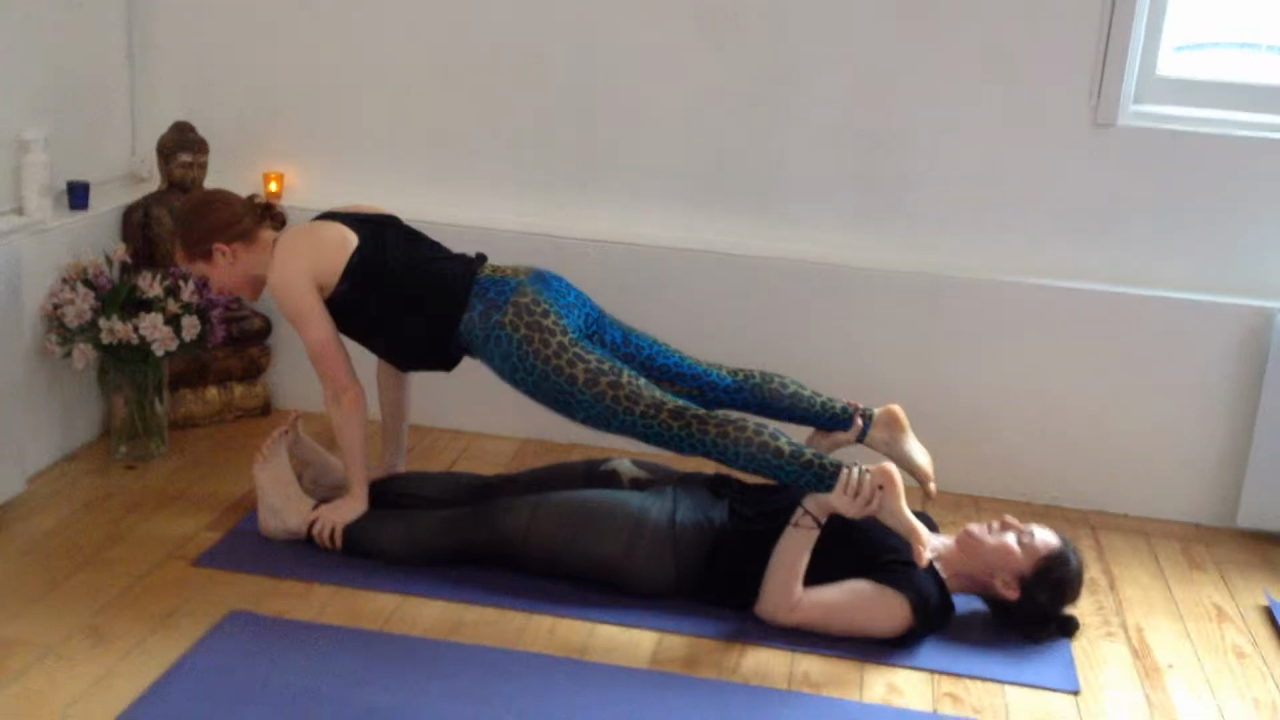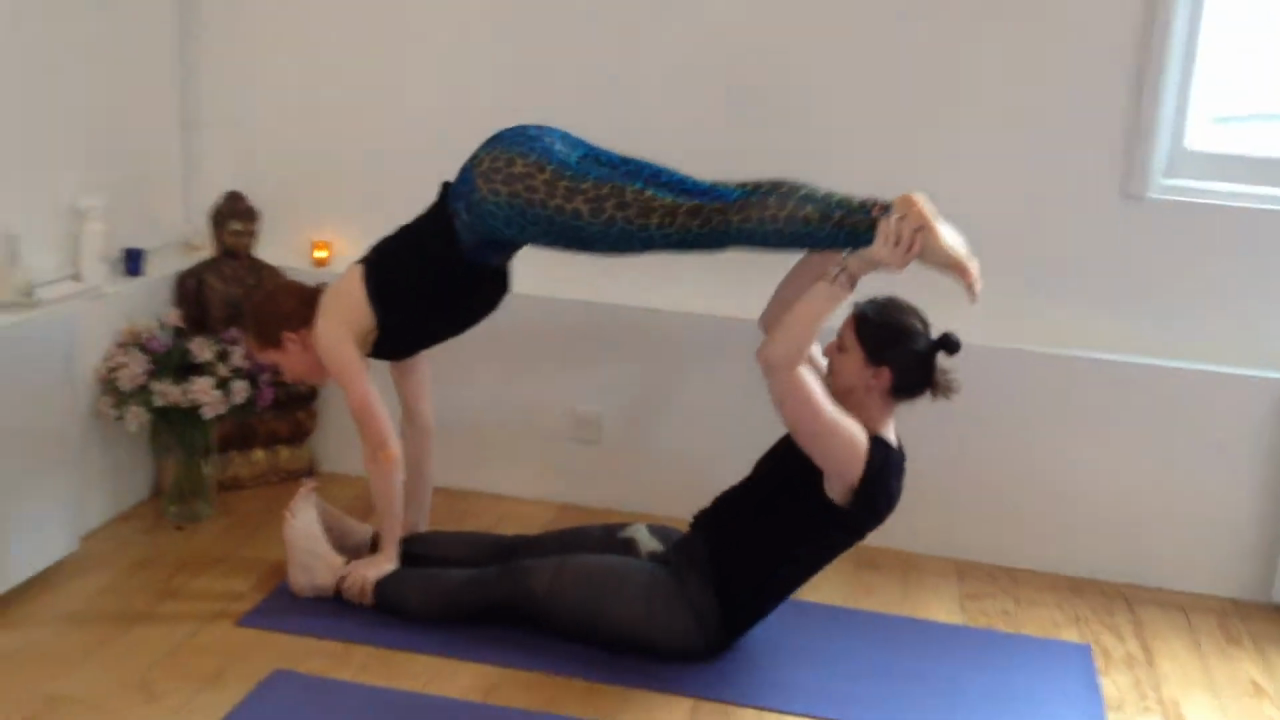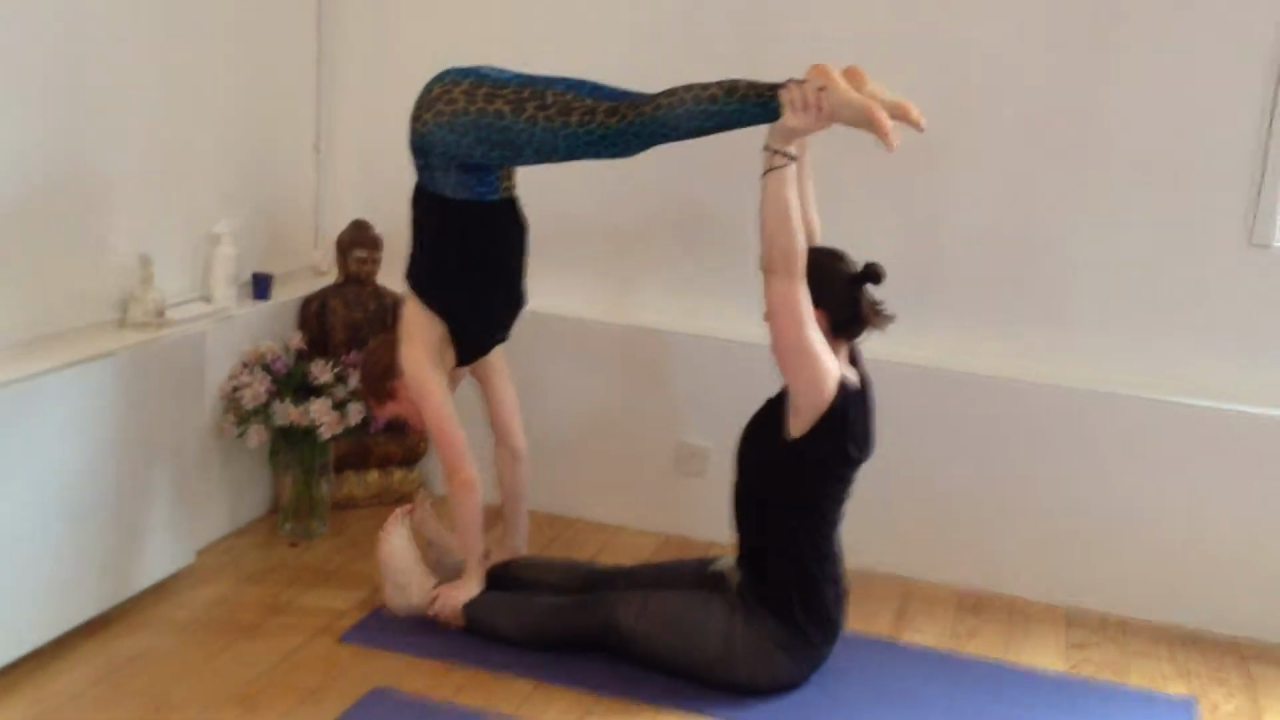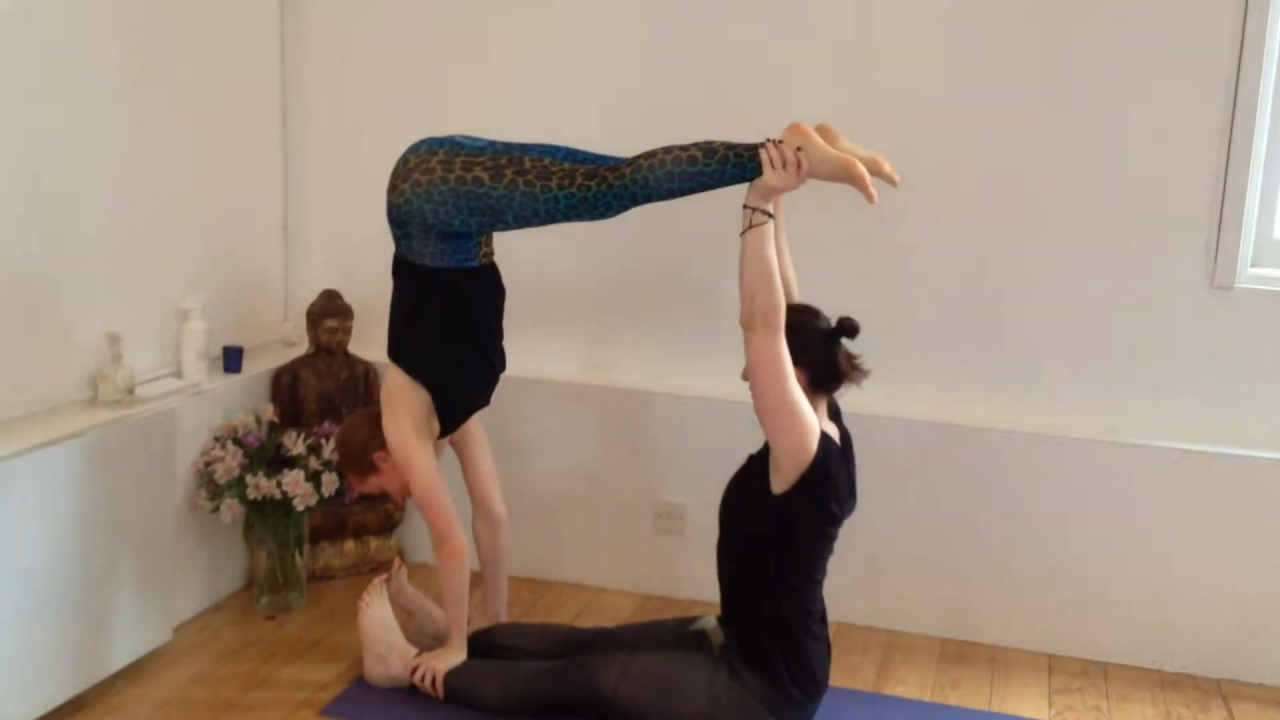
dt=1s
person 1, frame 1
left shoulder: (915, 600)
right shoulder: (918, 532)
left elbow: (777, 603)
left wrist: (821, 508)
left hip: (678, 550)
right hip: (698, 497)
left knee: (487, 525)
right knee: (493, 490)
left ankle: (313, 522)
right ankle: (345, 485)
person 1, frame 2
left shoulder: (867, 466)
right shoulder: (849, 423)
left elbow: (776, 360)
right elbow: (777, 325)
left wrist: (852, 270)
right wrist: (834, 248)
left hip: (694, 608)
right hip: (687, 555)
left knee: (514, 584)
right knee: (510, 552)
left ankle: (345, 580)
right ankle: (371, 543)
person 1, frame 3
left shoulder: (824, 395)
right shoulder: (844, 377)
left elbow: (781, 272)
right elbow: (802, 262)
left wrist: (782, 149)
right wrist: (794, 150)
left hip: (776, 637)
right hip: (766, 593)
left knee: (603, 614)
right knee: (605, 583)
left ankle: (433, 598)
right ankle: (468, 570)
person 1, frame 4
left shoulder: (806, 450)
right shoulder: (824, 430)
left elbow: (764, 329)
right elbow: (782, 320)
left wrist: (759, 207)
right wrist: (770, 208)
right hip: (751, 649)
right knee: (589, 644)
left ankle: (411, 664)
right ankle: (447, 632)
person 2, frame 1
left shoulder: (287, 269)
right shoulder: (328, 231)
left elbow: (342, 388)
right elbow: (391, 347)
left wrist: (357, 493)
right wrist: (392, 466)
left hip: (512, 329)
right hip: (533, 295)
left knee: (676, 419)
right knee: (703, 385)
left ankle: (858, 480)
right ankle: (866, 422)
person 2, frame 2
left shoulder: (331, 331)
right shoulder: (371, 309)
left elbow: (385, 451)
right elbow: (421, 424)
left wrist: (387, 553)
right wrist: (415, 529)
left hip: (509, 183)
right hip: (527, 157)
left knee: (701, 219)
right knee: (718, 205)
left ankle: (889, 225)
right ankle: (890, 212)
person 2, frame 3
left shoulder: (419, 359)
right shoulder: (465, 338)
left elbow: (462, 475)
right elbow: (514, 448)
left wrist: (472, 577)
right wrist: (513, 549)
left knee: (630, 125)
person 2, frame 4
left shoulder: (404, 429)
right shoulder: (442, 409)
left elbow: (450, 543)
right elbow: (493, 513)
left wrist: (455, 644)
right wrist: (494, 614)
left knee: (610, 187)
